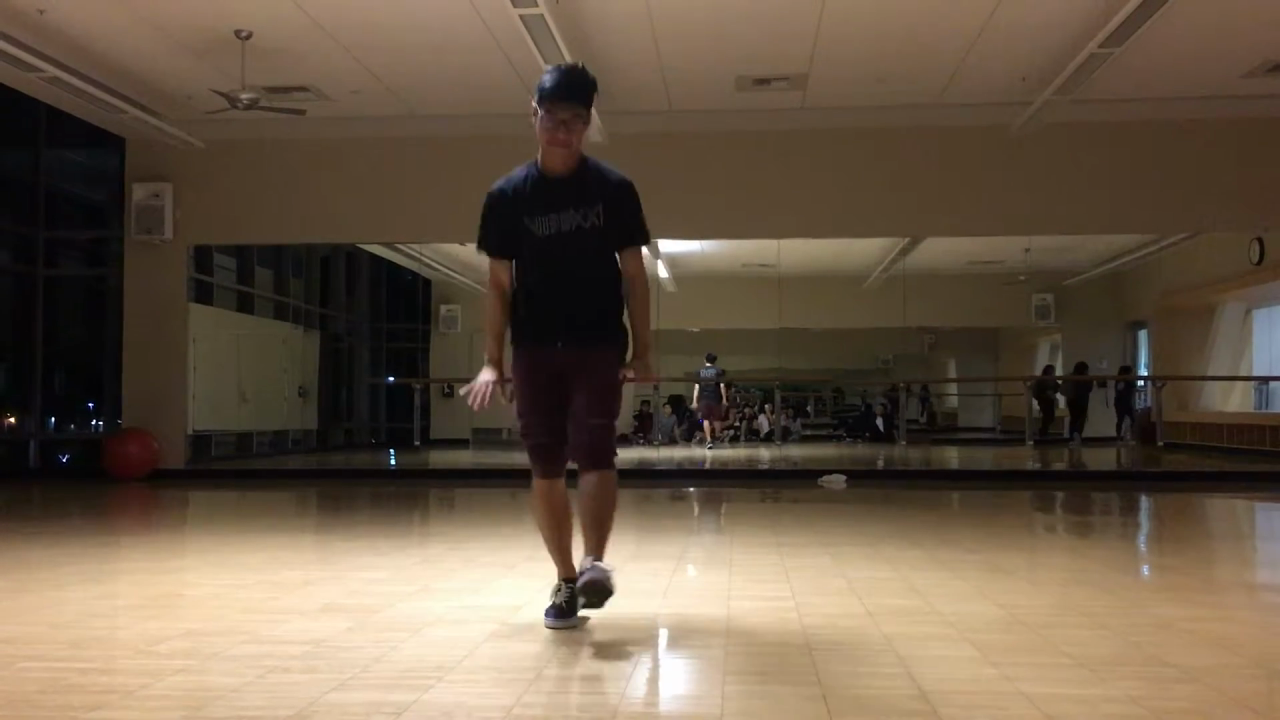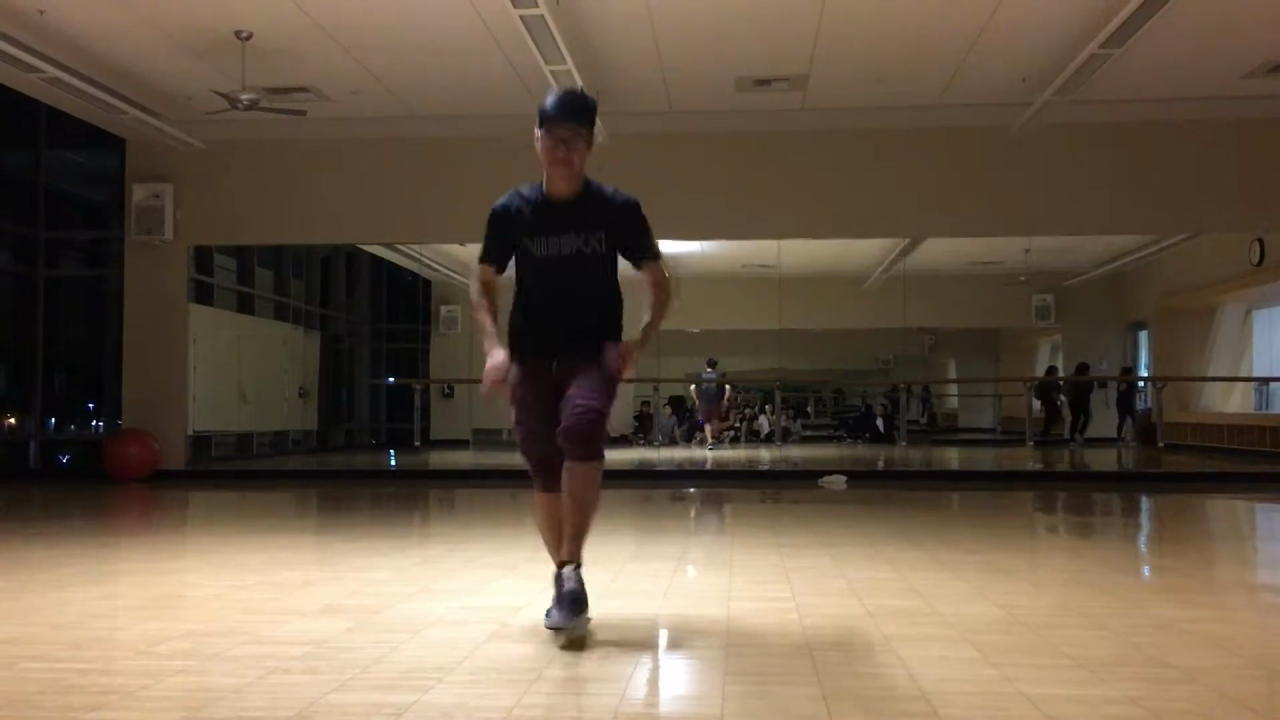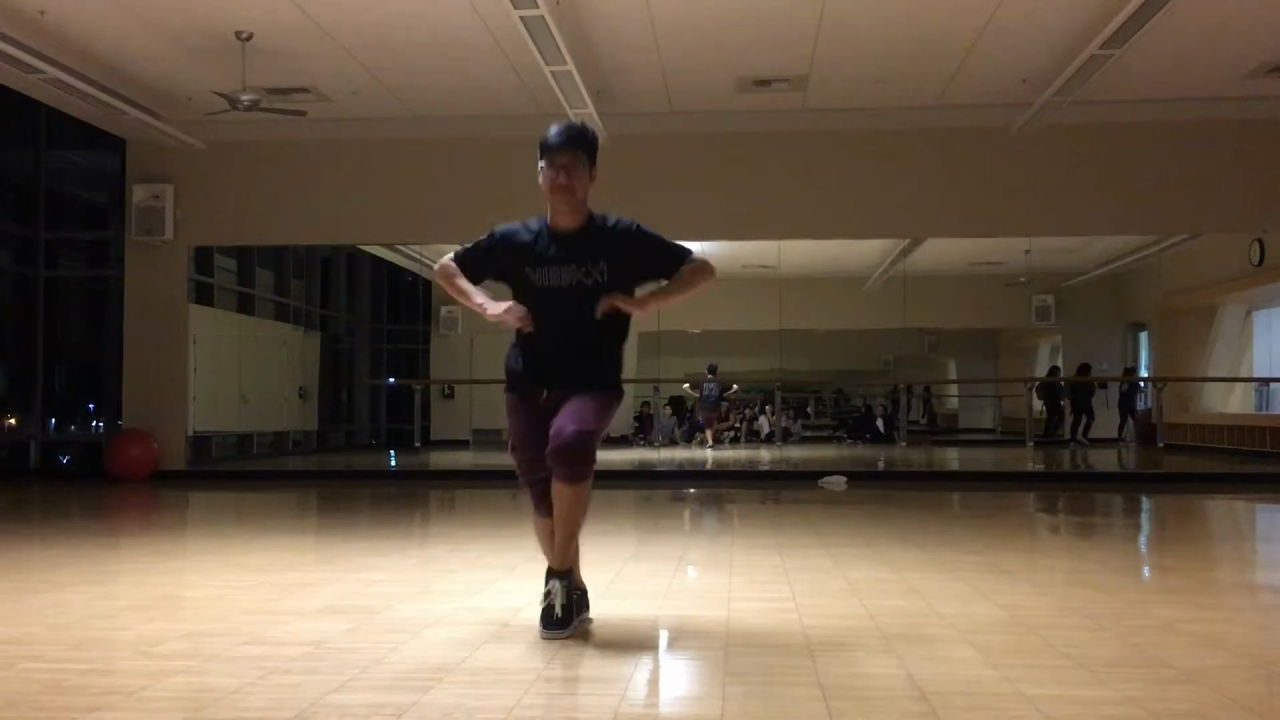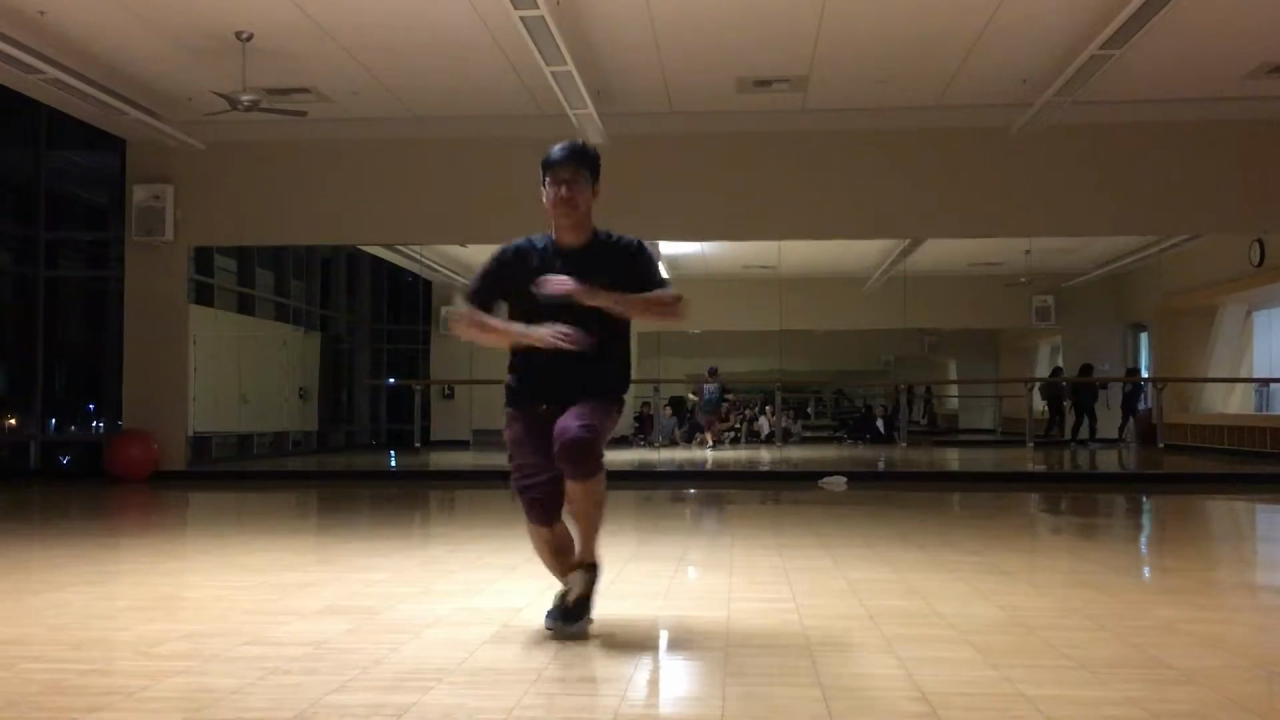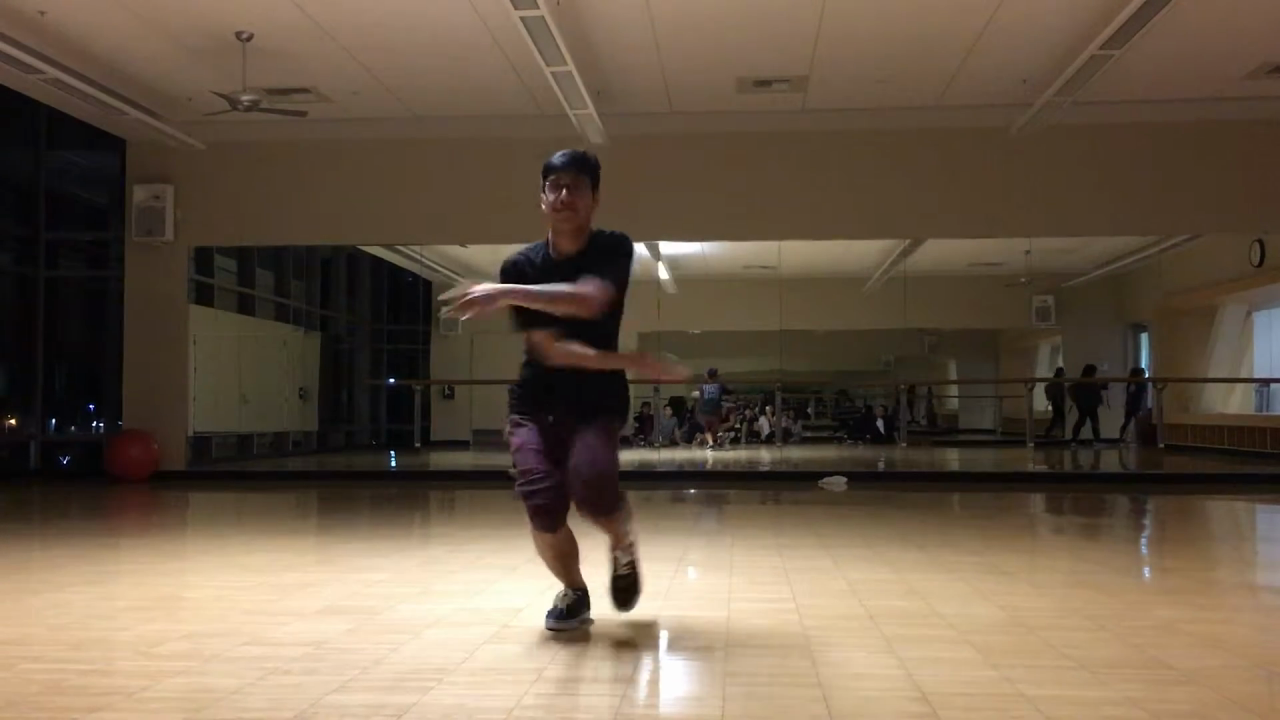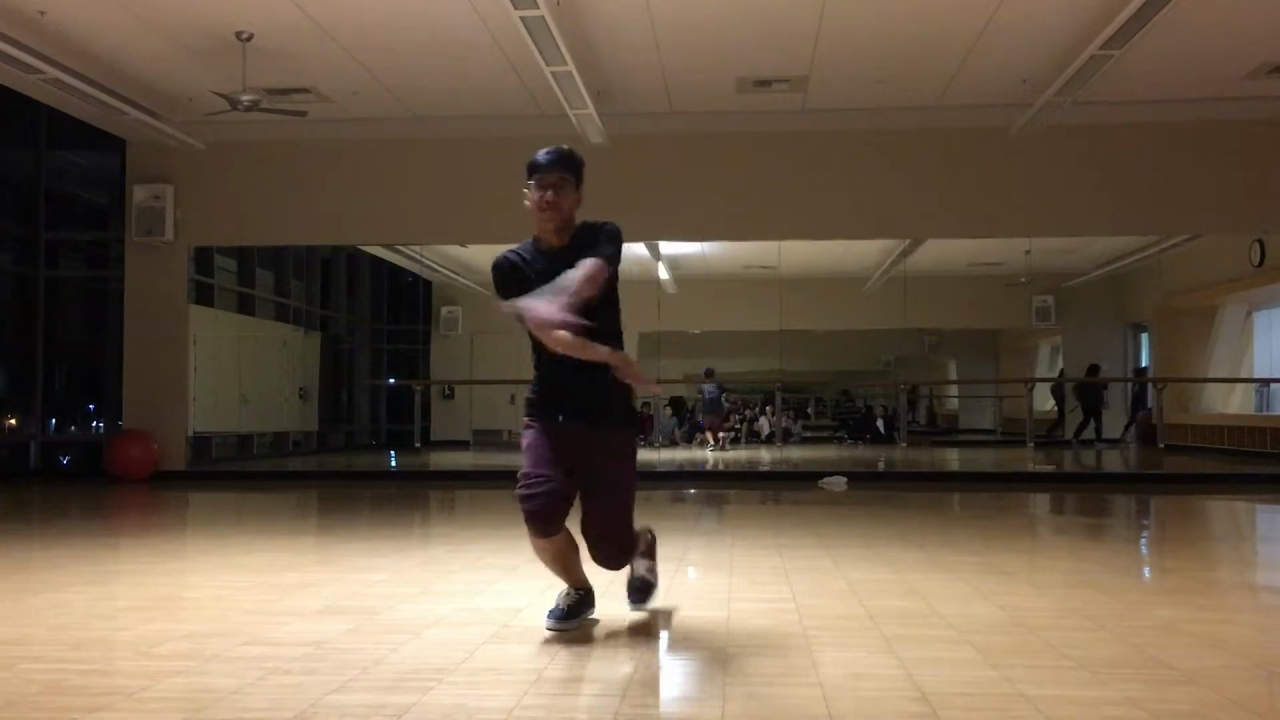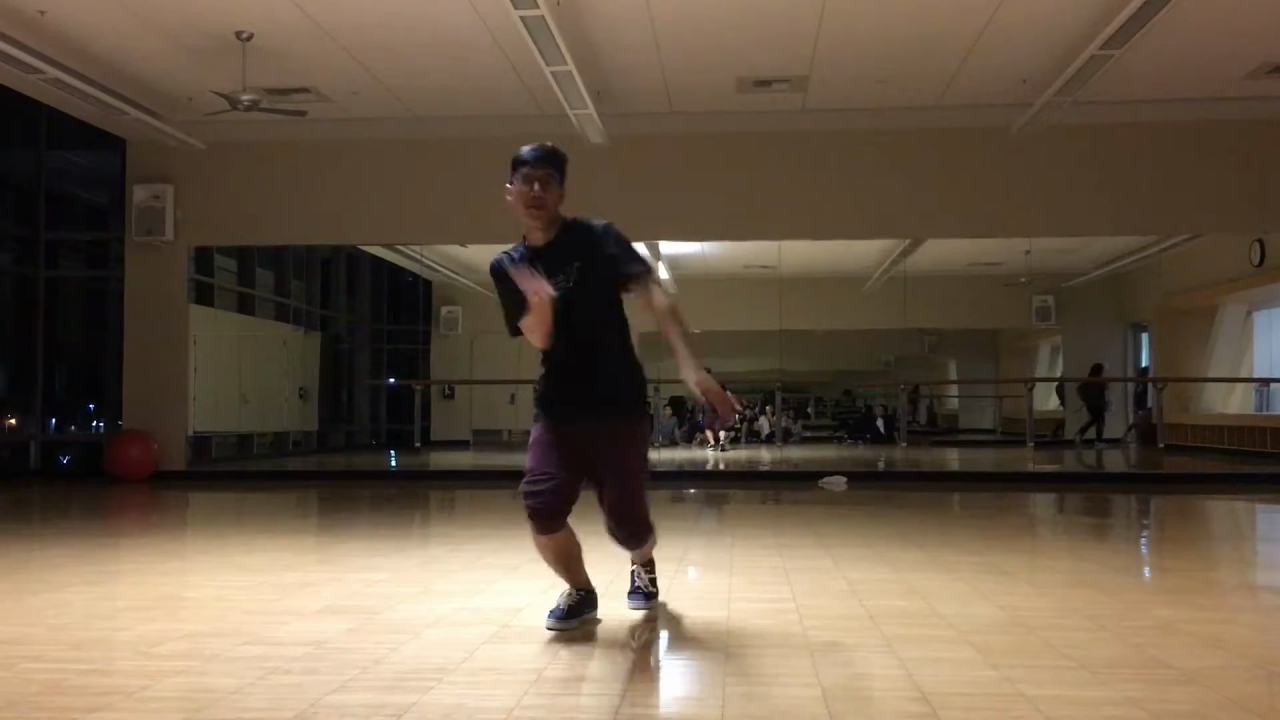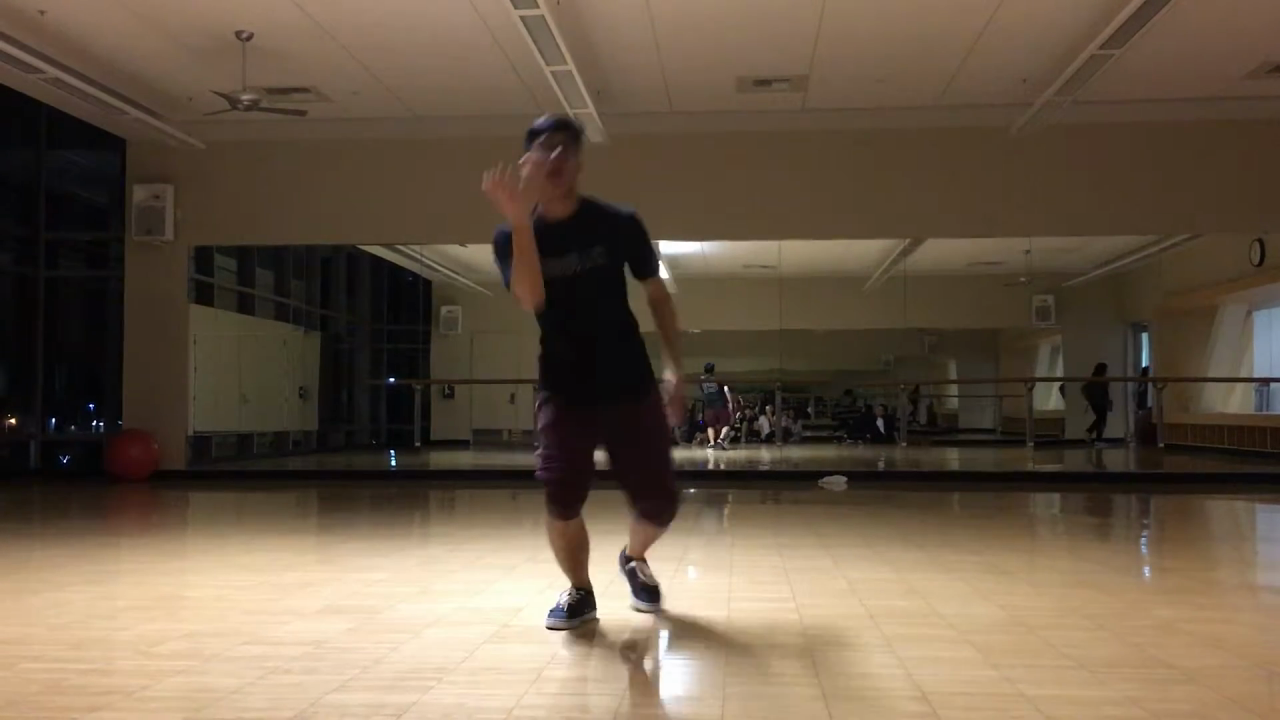
dt=0.1s
person 1, frame 1
left shoulder: (614, 189)
right shoulder: (506, 196)
left elbow: (632, 273)
right elbow: (498, 283)
left wrist: (641, 353)
right wrist: (492, 363)
left hip: (596, 347)
right hip: (535, 348)
left knee: (593, 450)
right knee: (546, 465)
left ankle: (594, 565)
right ankle: (567, 582)
person 1, frame 2
left shoulder: (617, 209)
right shoulder: (512, 211)
left elbow: (658, 277)
right elbow: (484, 284)
left wrist: (643, 339)
right wrist: (494, 345)
left hip: (594, 358)
right hip: (532, 361)
left knee: (580, 430)
right knee: (548, 477)
left ankle: (569, 571)
right ankle: (567, 581)
person 1, frame 3
left shoulder: (623, 239)
right shoulder: (513, 241)
left elbow: (701, 270)
right elbow: (445, 269)
left wrist: (644, 301)
right wrist: (486, 304)
left hip: (592, 384)
right hip: (529, 389)
left knee: (569, 443)
right knee: (545, 501)
left ankle: (560, 577)
right ankle: (572, 586)
person 1, frame 4
left shoulder: (624, 253)
right shoulder: (516, 258)
left elbow: (673, 307)
right elbow: (465, 320)
left wrist: (593, 295)
right wrist: (525, 332)
left hip: (594, 394)
right hip: (530, 399)
left knee: (574, 439)
right knee: (539, 504)
left ankle: (584, 563)
right ankle: (574, 588)
person 1, frame 5
left shoulder: (614, 248)
right shoulder: (520, 267)
left elbow: (590, 301)
right elbow: (547, 348)
left wrist: (505, 295)
right wrist: (629, 362)
left hip: (596, 407)
right hip: (534, 410)
left knee: (593, 485)
right knee: (544, 507)
left ankle: (622, 548)
right ankle: (573, 589)
person 1, frame 6
left shoulder: (603, 238)
right shoulder: (510, 265)
left elbow: (590, 276)
right elbow: (552, 338)
left wrist: (549, 303)
right wrist: (614, 359)
left hip: (608, 415)
right hip: (548, 414)
left knee: (608, 540)
right knee: (538, 508)
left ankle: (641, 544)
right ankle: (577, 589)
person 1, frame 7
left shoulder: (599, 238)
right shoulder: (506, 267)
left elbow: (654, 296)
right elbow: (540, 339)
left wrist: (690, 365)
right wrist: (539, 305)
left hip: (621, 407)
right hip: (560, 410)
left knee: (629, 529)
right knee: (542, 508)
left ankle: (644, 564)
right ankle: (580, 589)
person 1, frame 8
left shoulder: (618, 224)
right shoulder: (519, 234)
left elbow: (657, 294)
right elbow: (532, 301)
left wrist: (673, 368)
right wrist: (520, 223)
left hip: (628, 387)
right hip: (564, 388)
left knee: (657, 503)
right knee: (562, 494)
left ankle: (634, 555)
right ankle: (579, 590)
